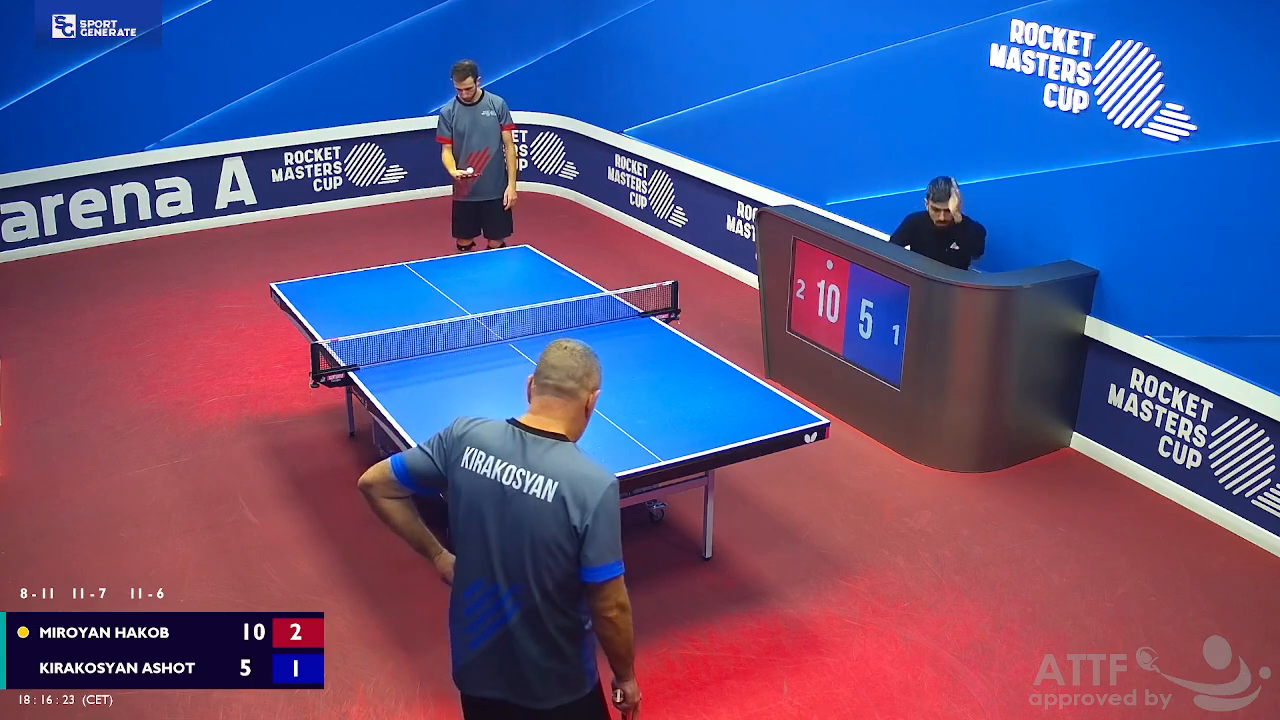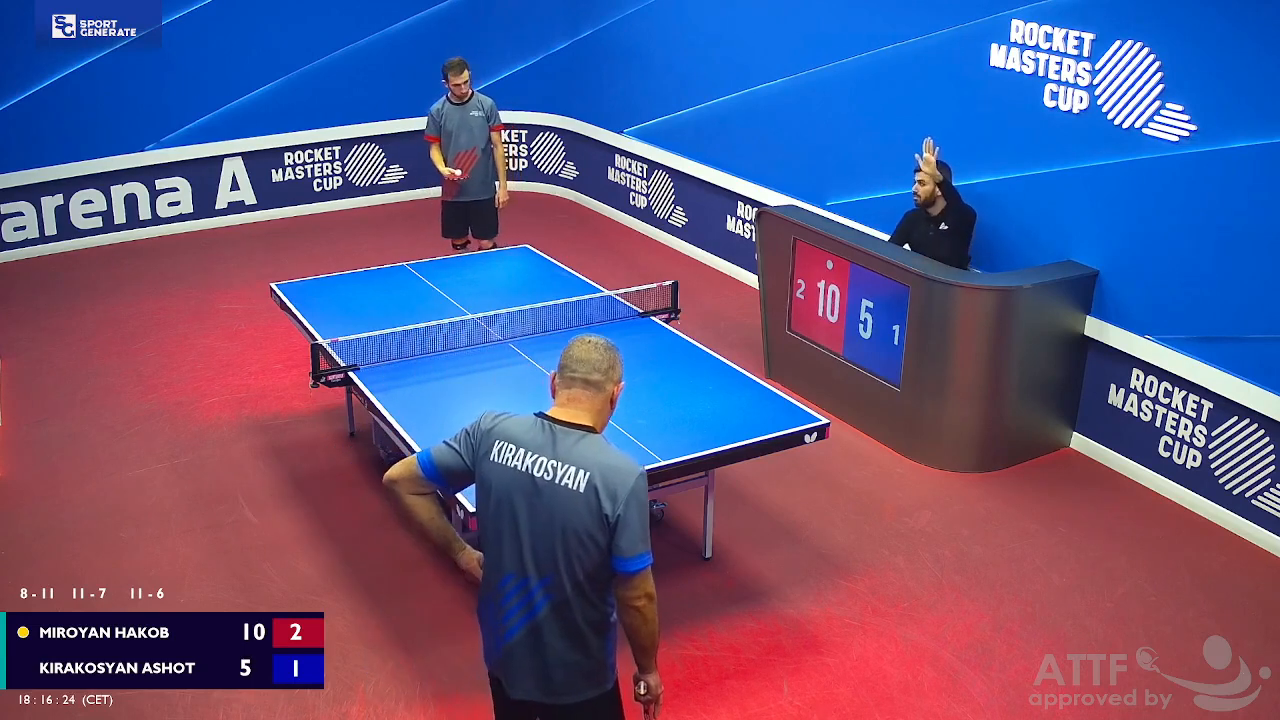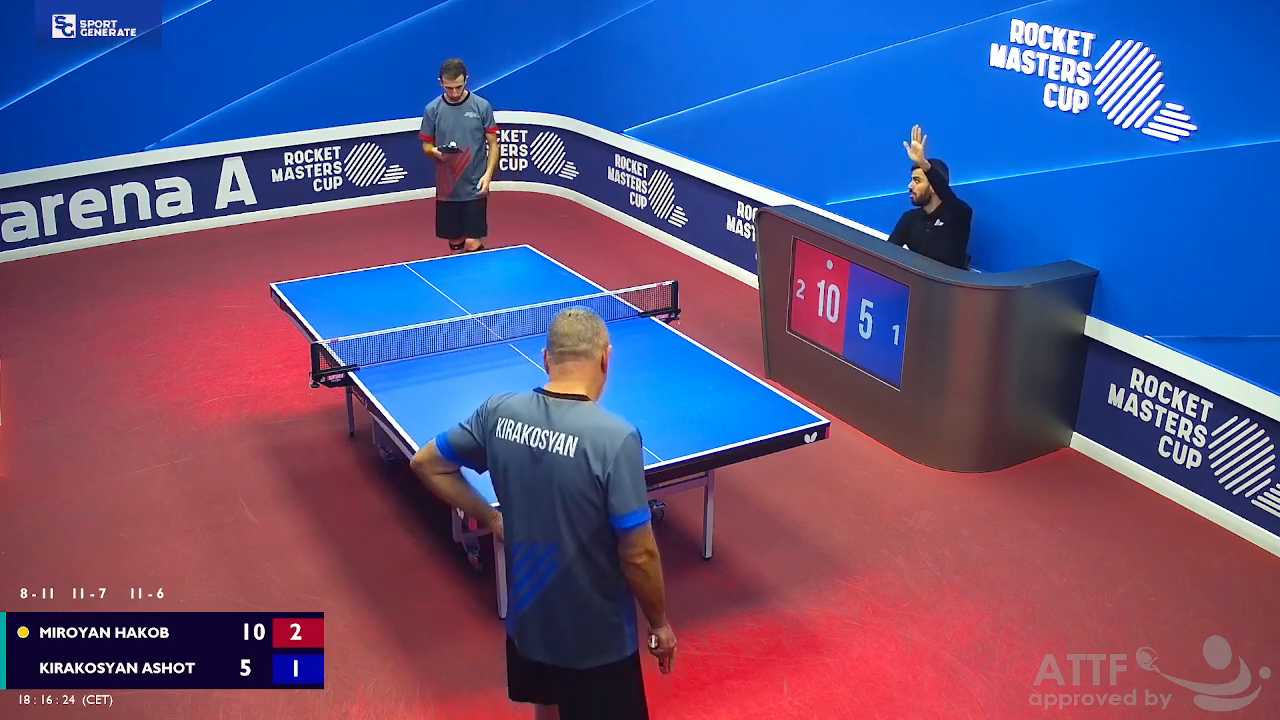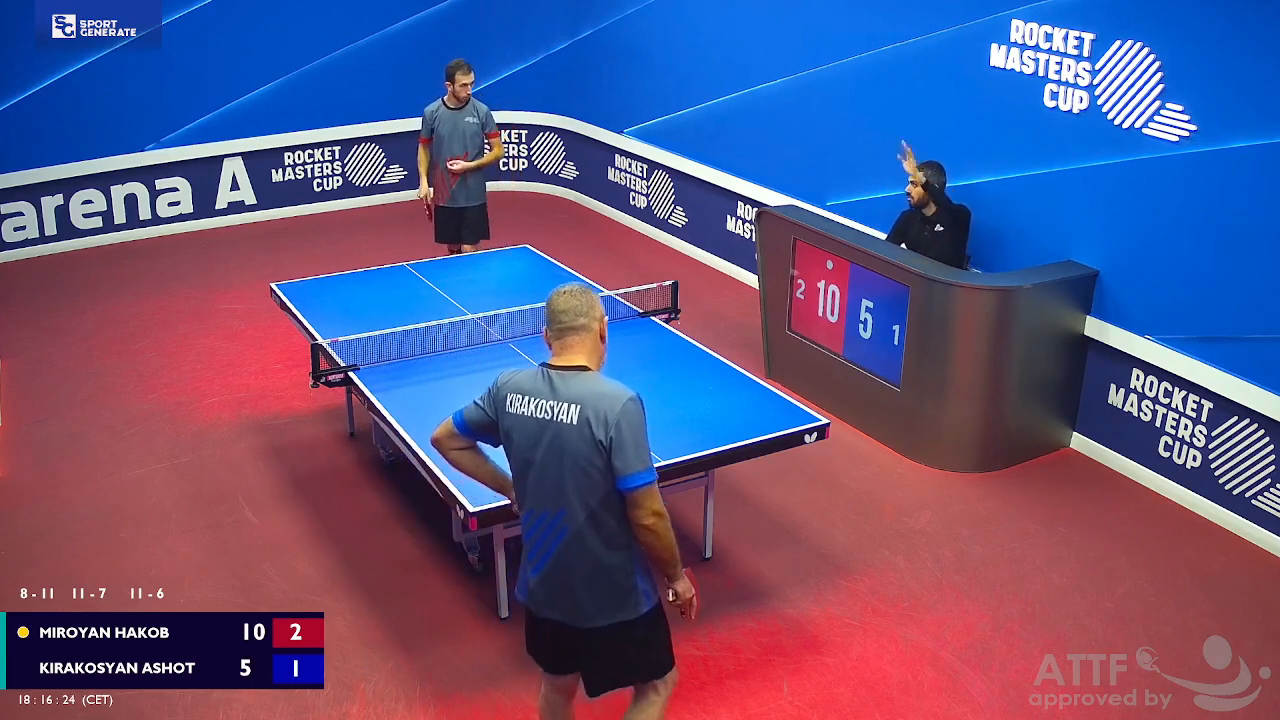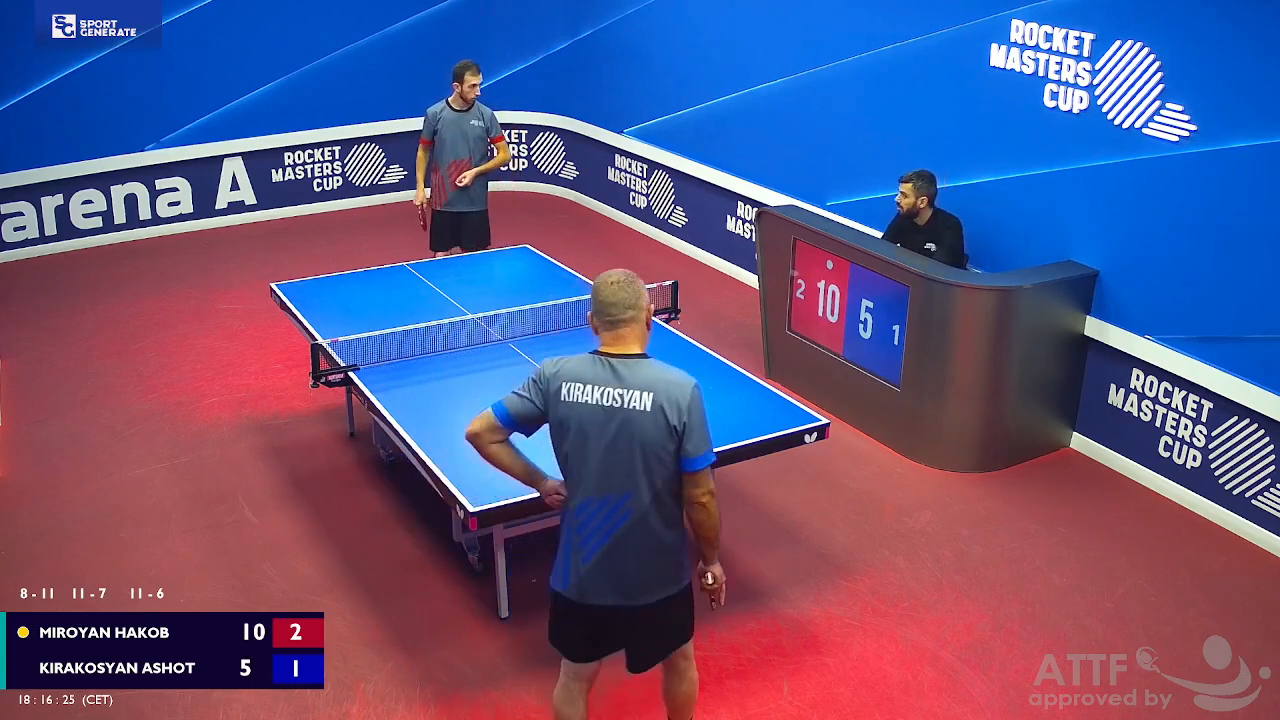
dt=0.4s
person 1, frame 1
left shoulder: (465, 436)
right shoulder: (593, 486)
left elbow: (375, 484)
right elbow: (609, 607)
left wrist: (436, 554)
right wrist: (625, 676)
left hip: (475, 657)
right hip: (557, 679)
person 1, frame 2
left shoulder: (491, 431)
right shoulder: (621, 477)
left elbow: (401, 480)
right elbow: (636, 597)
left wrist: (459, 551)
right wrist: (647, 668)
left hip: (503, 645)
right hip: (577, 668)
person 1, frame 3
left shoulder: (498, 411)
right shoulder: (614, 437)
left elbow: (426, 464)
right elbow: (639, 555)
right wrist: (659, 623)
left hip: (527, 617)
right hip: (596, 635)
person 1, frame 4
left shoulder: (508, 388)
right shoulder: (618, 403)
left elbow: (444, 439)
right elbow: (647, 515)
right wrist: (676, 576)
left hip: (544, 584)
right hip: (616, 593)
right knee: (656, 684)
person 1, frame 5
left shoulder: (555, 375)
right shoulder: (680, 390)
left elbow: (480, 433)
right elbow: (699, 496)
left wrist: (541, 482)
right wrist: (710, 560)
left hip: (581, 568)
right hip: (658, 571)
left knee: (575, 676)
right knee: (679, 658)
person 2, frame 1
left shoulder: (497, 105)
right shoulder: (448, 112)
left elbow: (509, 146)
right elbow: (446, 149)
left wrist: (512, 184)
right wrist: (453, 171)
left hip: (495, 191)
right hip: (464, 193)
left knee: (496, 245)
right knee: (463, 244)
person 2, frame 2
left shoulder: (486, 105)
right shoulder: (437, 111)
left elbow: (498, 146)
right elbow: (434, 147)
left wrist: (503, 185)
right wrist: (443, 169)
left hip: (483, 191)
right hip: (453, 192)
left knee: (487, 244)
right knee: (458, 244)
person 2, frame 3
left shoulder: (482, 106)
right shoulder: (432, 110)
left elbow: (493, 144)
right elbow: (426, 144)
left wrist: (488, 174)
right wrist: (436, 152)
left hip: (474, 189)
right hip: (447, 191)
left knee: (472, 244)
right knee: (455, 245)
person 2, frame 4
left shoulder: (481, 111)
right shoulder: (431, 113)
left elbow: (498, 151)
right elbow: (424, 148)
left wrist: (469, 165)
right wrist: (423, 181)
left hip: (473, 197)
right hip: (444, 197)
left knee: (469, 250)
right knee: (453, 249)
person 2, frame 5
left shoulder: (486, 115)
right shoulder: (434, 114)
left elbow: (504, 154)
right elbow: (423, 151)
left wrist: (475, 172)
right wrist: (420, 187)
left hip: (474, 202)
right hip: (443, 202)
right knee: (441, 256)
